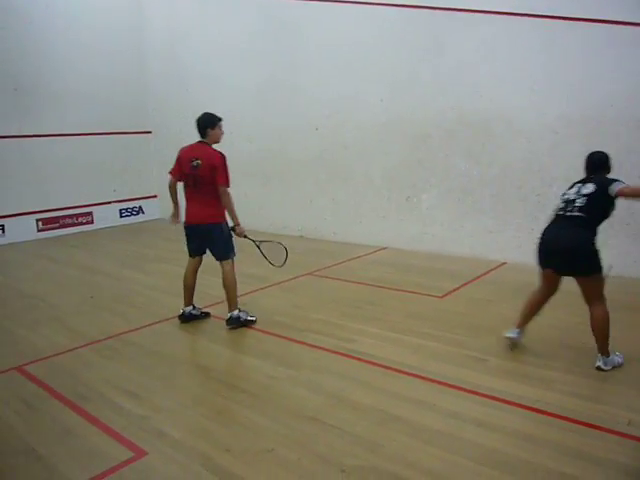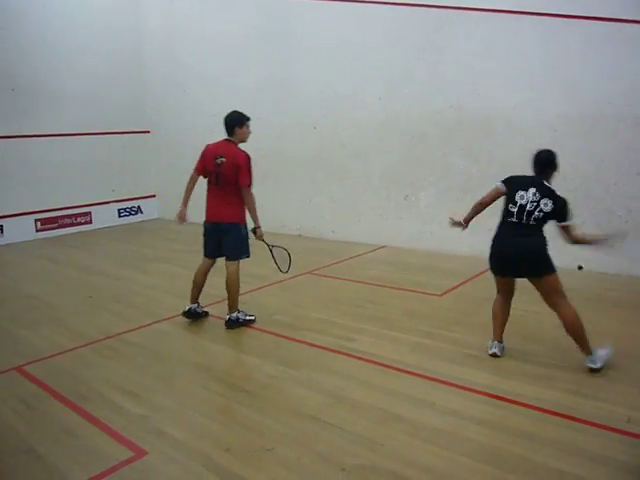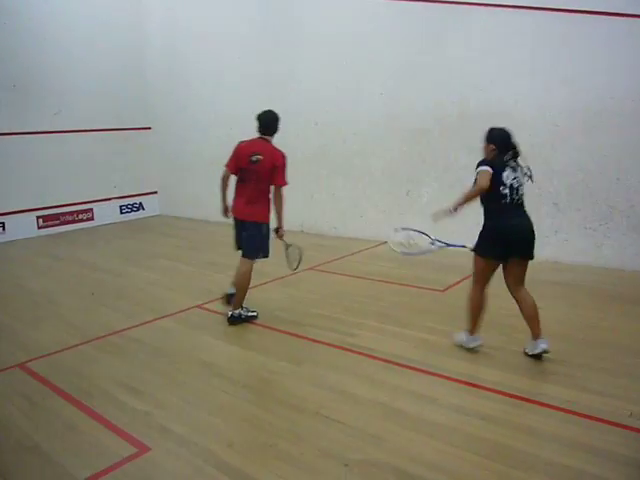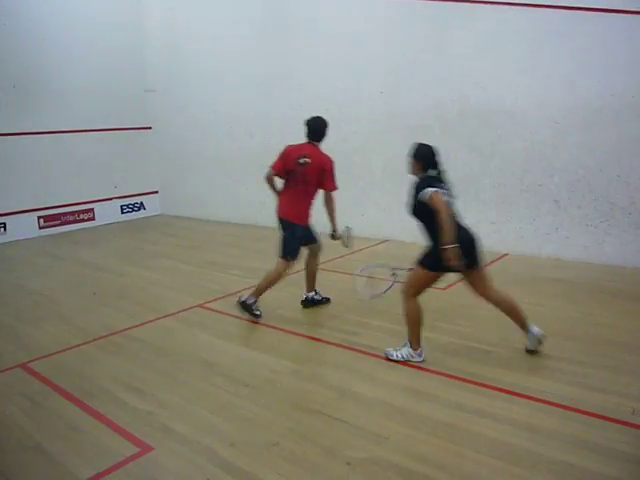
dt=0.3s
person 1, frame 1
left shoulder: (576, 187)
right shoulder: (606, 185)
left hip: (550, 239)
right hip: (578, 245)
left knee: (546, 289)
right knee: (596, 302)
left ankle: (516, 332)
right ankle: (605, 357)
person 1, frame 2
left shoulder: (515, 181)
right shoulder: (556, 201)
left elbow: (484, 201)
right elbow: (572, 237)
left wrist: (466, 220)
right wrist: (595, 239)
left hip: (502, 247)
right hip: (532, 251)
left knee: (504, 295)
right knee: (560, 303)
left ankle: (496, 344)
right ankle: (592, 356)
person 1, frame 3
left shoulder: (487, 165)
right shoulder: (514, 168)
left elbow: (481, 186)
left wrist: (454, 207)
left hip: (499, 230)
right hip: (523, 229)
left knee: (479, 285)
right knee: (517, 288)
left ankle: (471, 336)
right ankle: (538, 341)
person 1, frame 4
left shoulder: (423, 185)
right shoulder: (436, 182)
left elbow: (444, 210)
left wrist: (447, 246)
left hip: (445, 246)
right hip: (464, 243)
left knee: (409, 293)
right knee: (486, 291)
left ankle: (414, 350)
right ankle: (531, 332)
person 2, frame 1
left shoulder: (184, 153)
right shoulder: (217, 157)
left elbow: (172, 183)
right elbow: (223, 193)
left wrist: (175, 208)
right wrist: (237, 223)
left hip: (192, 219)
right hip: (214, 220)
left knee: (193, 261)
right knee: (227, 264)
left ankle: (188, 309)
right ankle: (234, 313)
person 2, frame 2
left shoulder: (209, 150)
right shoulder: (241, 157)
left elbow: (193, 179)
right elbow: (246, 193)
left wrist: (183, 207)
right wrist: (257, 225)
left hip: (212, 218)
right hip: (234, 220)
left knee: (207, 261)
right knee: (233, 265)
left ankle: (192, 306)
right ankle: (233, 314)
person 2, frame 3
left shoulder: (242, 147)
right shoulder: (277, 156)
left elbow: (225, 176)
right elbow: (278, 193)
left wrist: (224, 202)
right wrist: (279, 224)
left hip: (239, 212)
right hip: (258, 216)
left knee: (248, 256)
right knee: (247, 261)
left ankle: (233, 290)
right ankle: (236, 311)
person 2, frame 4
left shoulder: (290, 151)
right shoulder: (325, 162)
left elbow: (269, 176)
right elbow: (328, 197)
left wrist: (279, 193)
right wrist: (334, 228)
left hip: (285, 212)
right hip: (298, 218)
left knee: (315, 247)
right knee: (284, 264)
left ankle: (311, 294)
right ankle: (250, 300)
